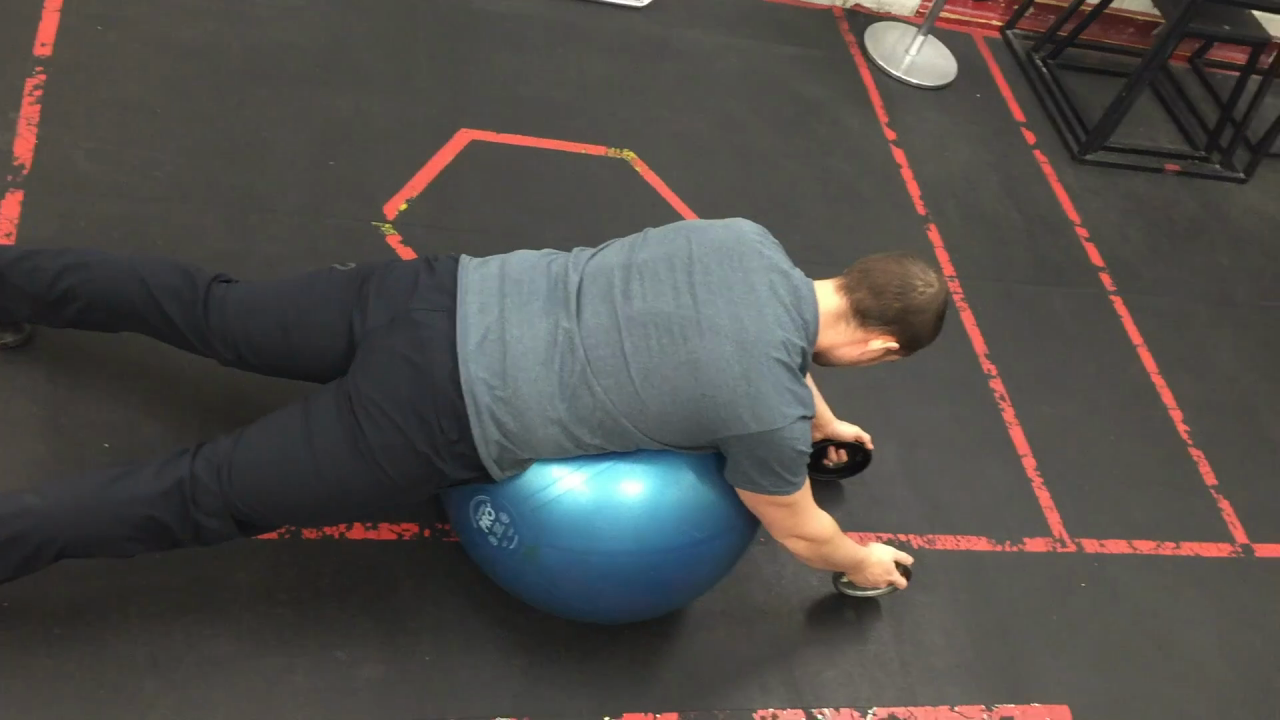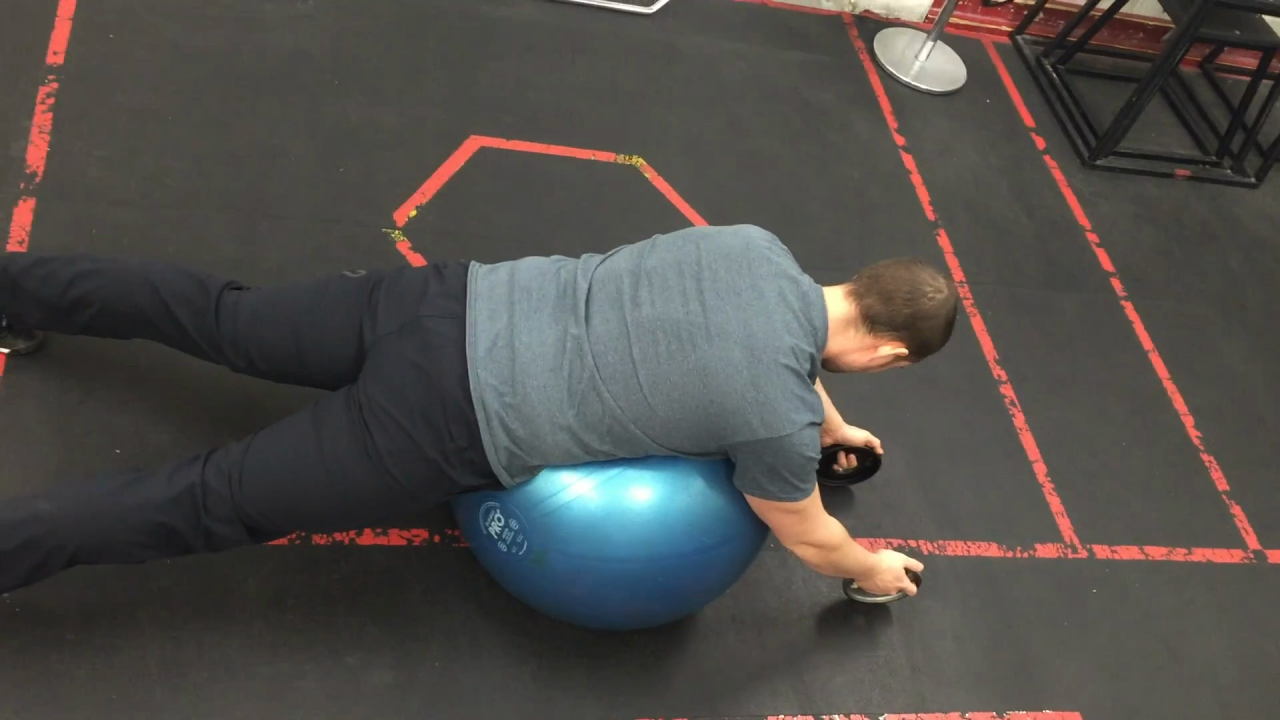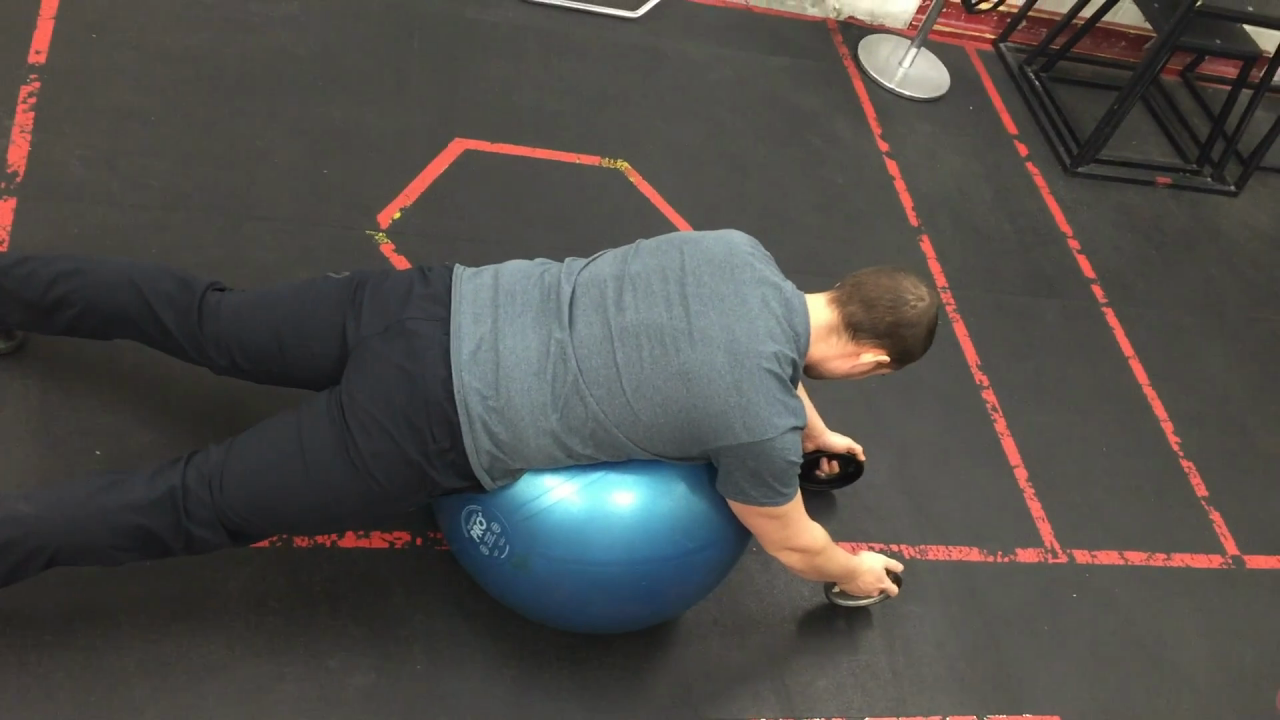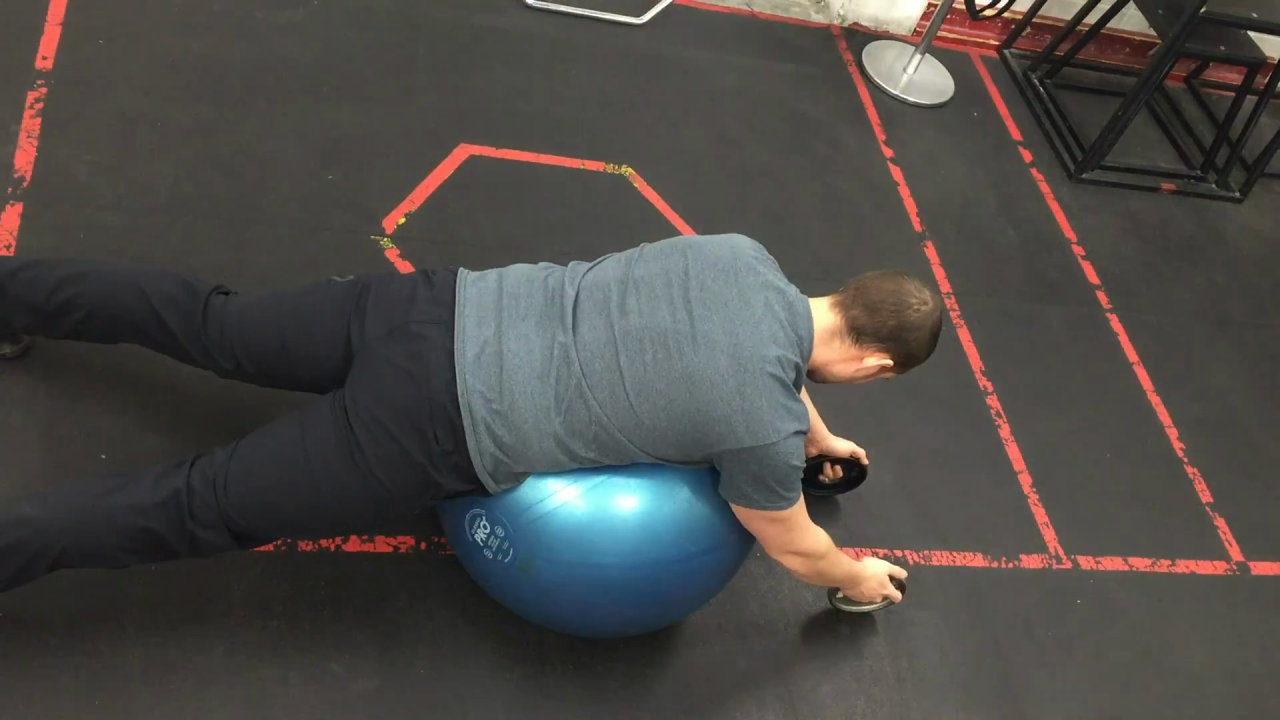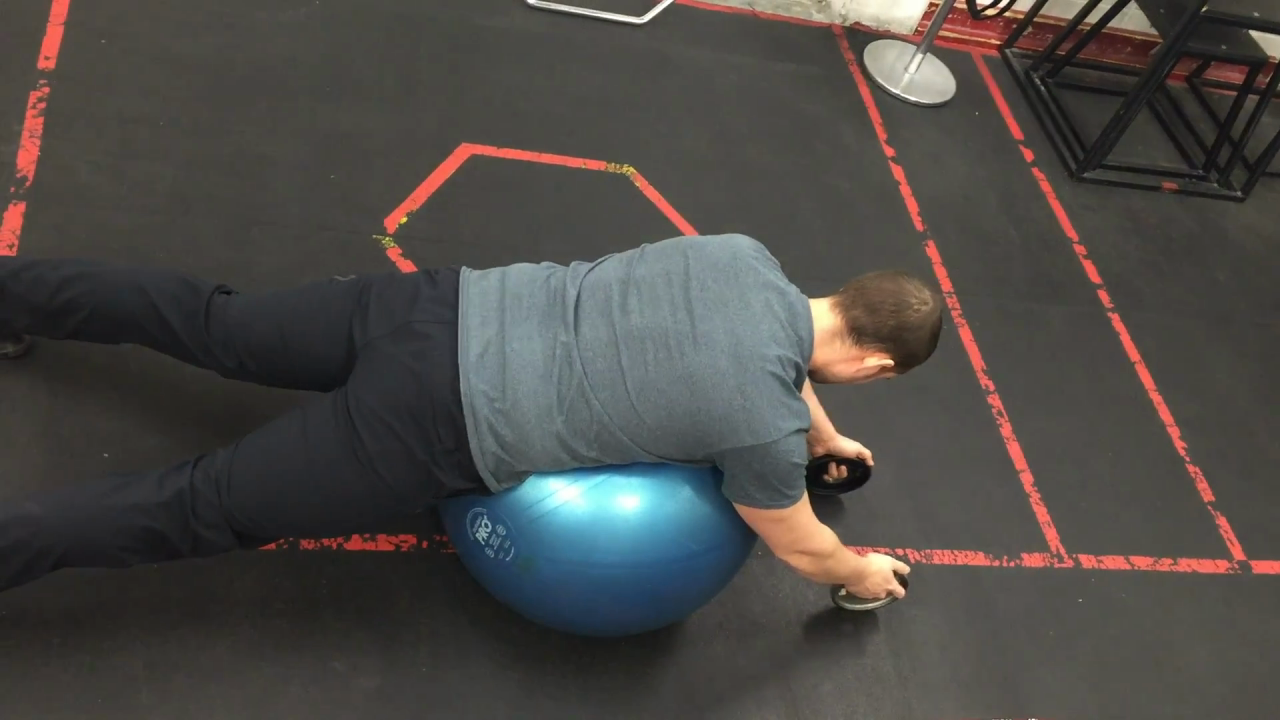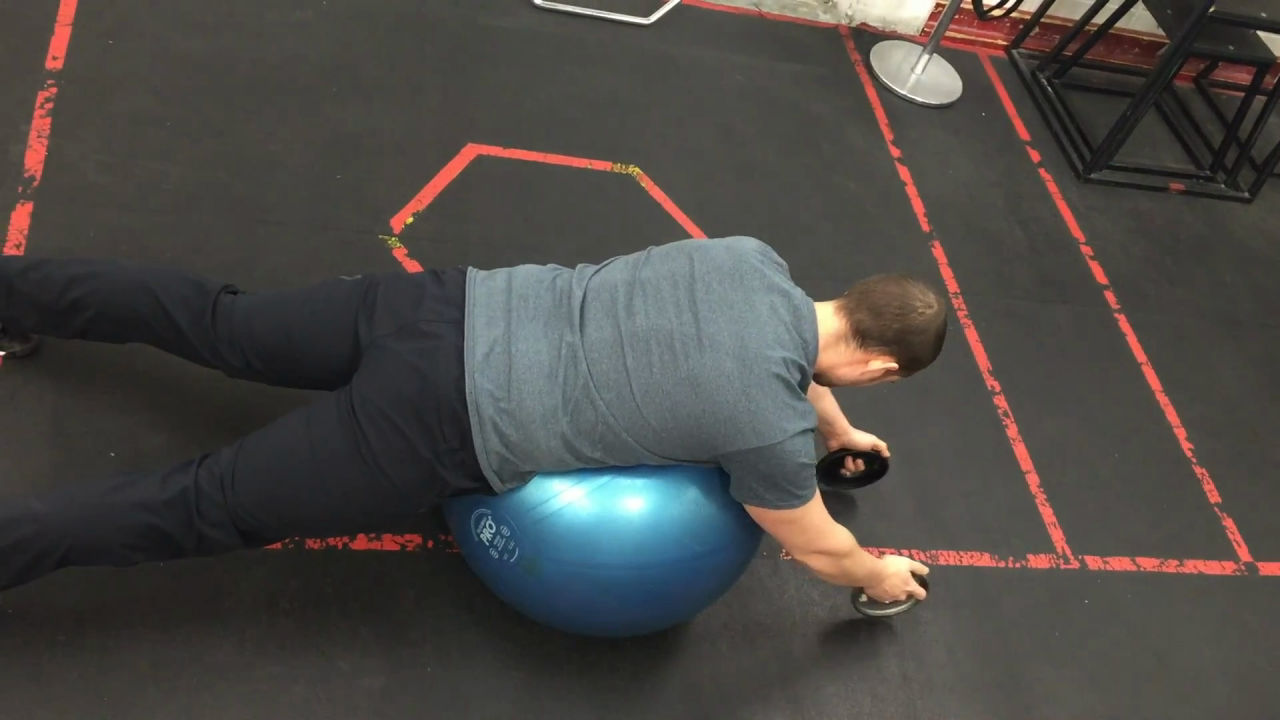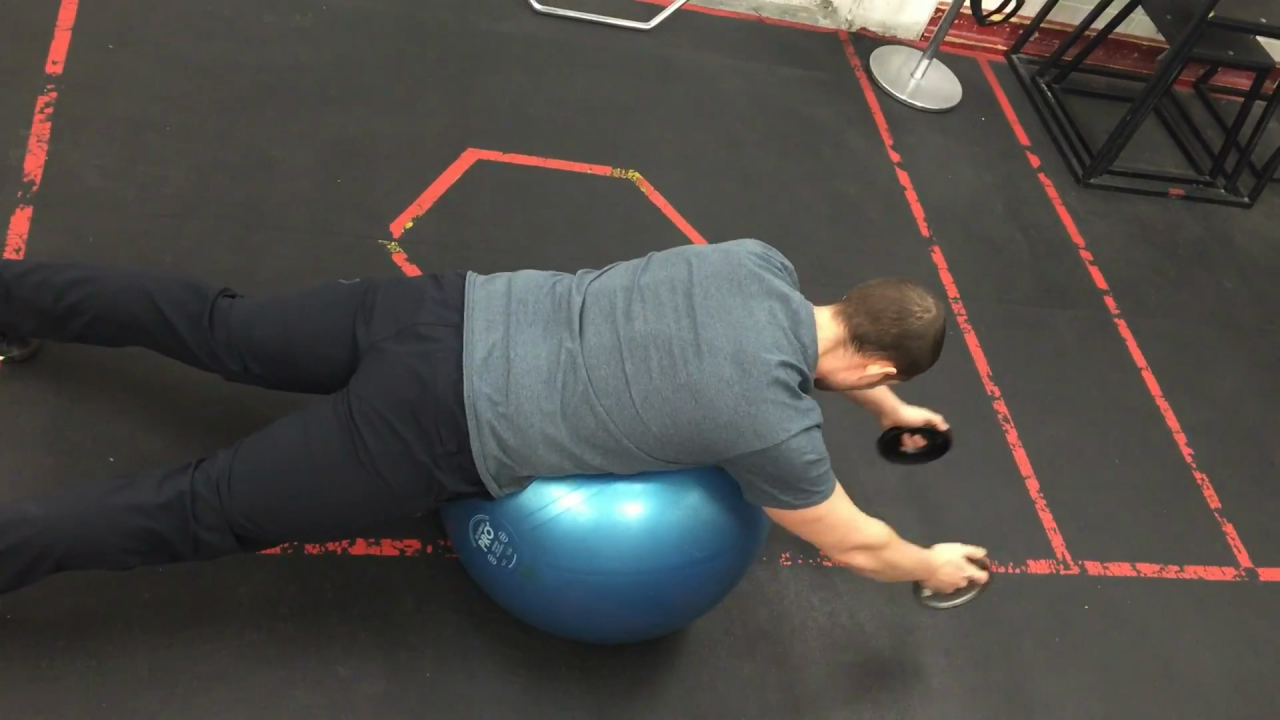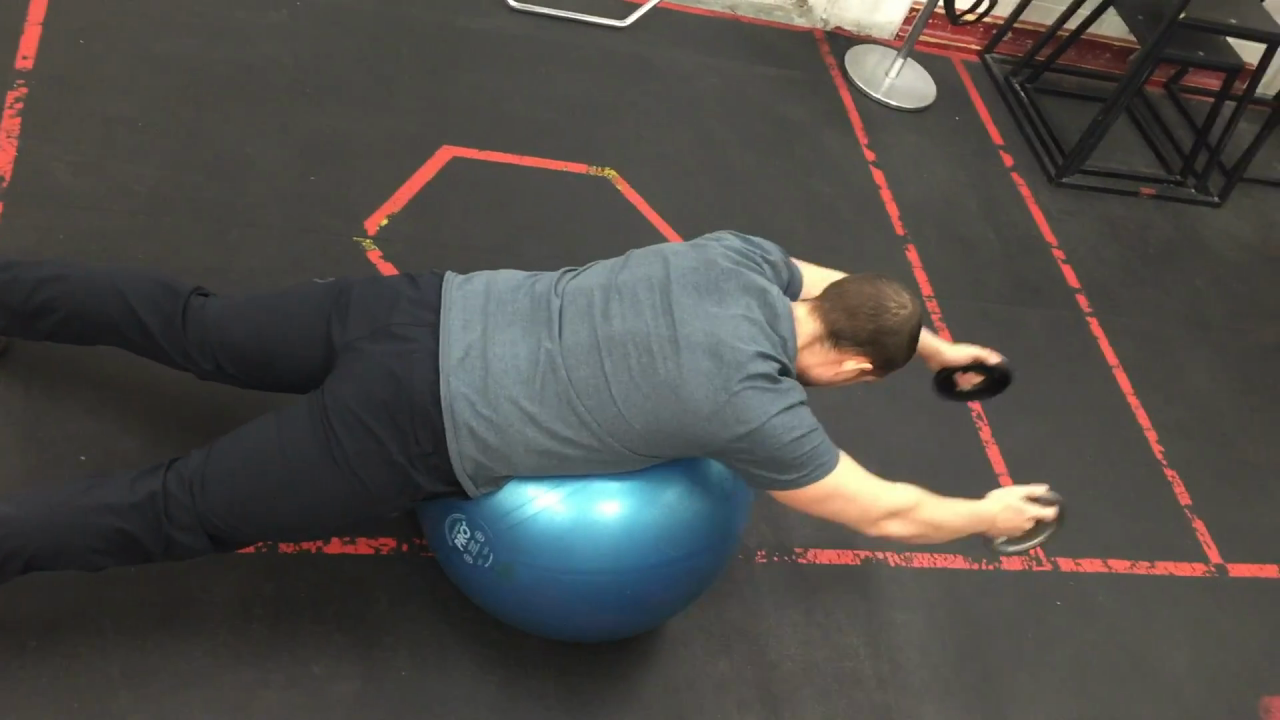
dt=0.3s
person 1, frame 1
left shoulder: (751, 244)
right shoulder: (767, 408)
right elbow: (799, 530)
left wrist: (821, 421)
right wrist: (865, 563)
left hip: (439, 297)
right hip: (434, 414)
left knee: (215, 313)
right knee: (205, 496)
person 1, frame 2
left shoulder: (759, 249)
right shoulder: (778, 416)
right elbow: (811, 539)
left wrist: (832, 425)
right wrist: (875, 571)
left hip: (447, 305)
right hip: (445, 421)
left knee: (224, 321)
right knee: (217, 504)
person 1, frame 3
left shoulder: (742, 256)
right shoulder: (756, 420)
right elbow: (789, 542)
left wrist: (812, 432)
right wrist: (856, 572)
left hip: (427, 305)
right hip: (425, 421)
left knee: (205, 320)
right knee: (195, 505)
person 1, frame 4
left shoulder: (744, 258)
right shoulder: (762, 425)
right elbow: (795, 548)
left wrist: (817, 436)
right wrist: (859, 579)
left hip: (432, 309)
right hip: (429, 423)
left knee: (211, 325)
right knee: (199, 509)
person 1, frame 5
left shoulder: (749, 259)
right shoulder: (762, 423)
right elbow: (801, 548)
left wrist: (825, 437)
right wrist: (864, 574)
left hip: (438, 307)
right hip: (431, 422)
left knee: (212, 324)
right knee: (199, 509)
person 1, frame 6
left shoulder: (756, 261)
right shoulder: (767, 423)
right elbow: (818, 547)
left wrist: (839, 430)
right wrist: (882, 577)
left hip: (447, 307)
right hip: (437, 421)
left knee: (218, 324)
right knee: (206, 506)
person 1, frame 7
left shoulder: (758, 266)
right shoulder: (767, 422)
right elbow: (854, 543)
left wrist: (892, 410)
right wrist: (937, 565)
left hip: (443, 313)
right hip: (436, 428)
left knee: (218, 328)
right knee: (204, 513)
person 1, frame 8
left shoulder: (739, 258)
right shoulder: (747, 407)
left elbow: (833, 284)
right elbow: (885, 511)
left wrist: (937, 347)
right wrist: (991, 515)
left hip: (423, 312)
right hip: (413, 424)
left knee: (192, 327)
right knee: (175, 511)
